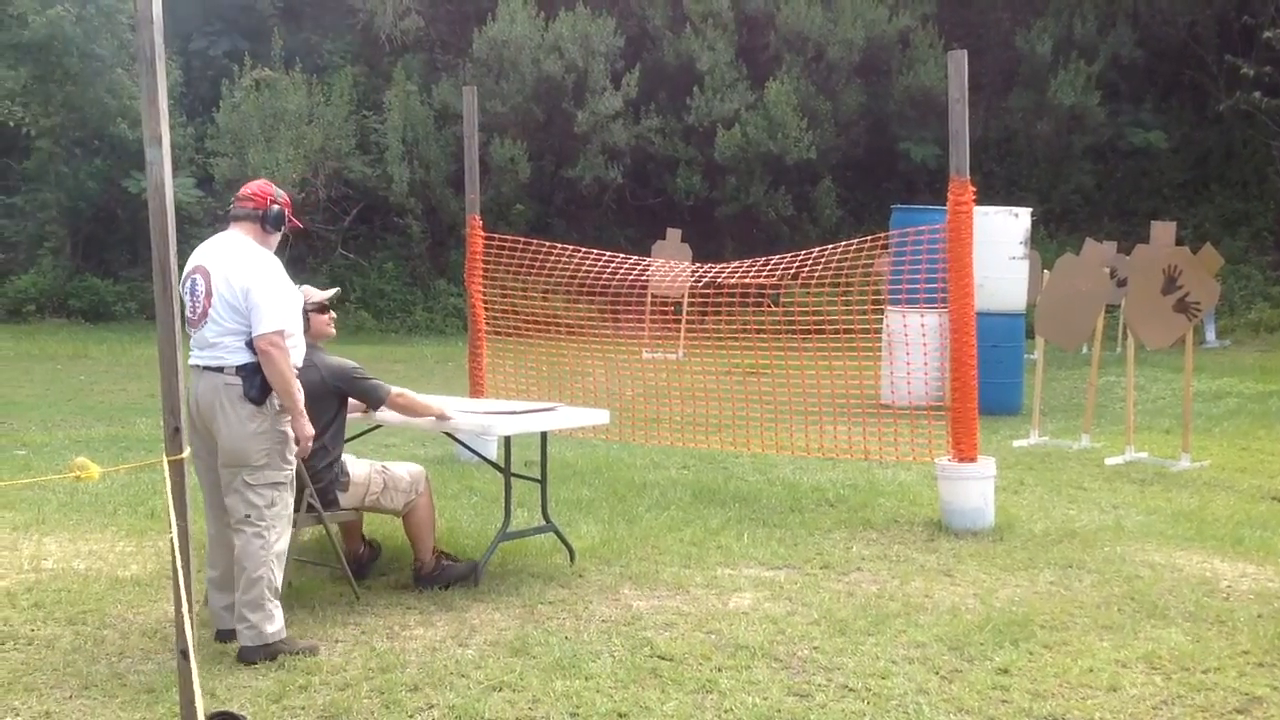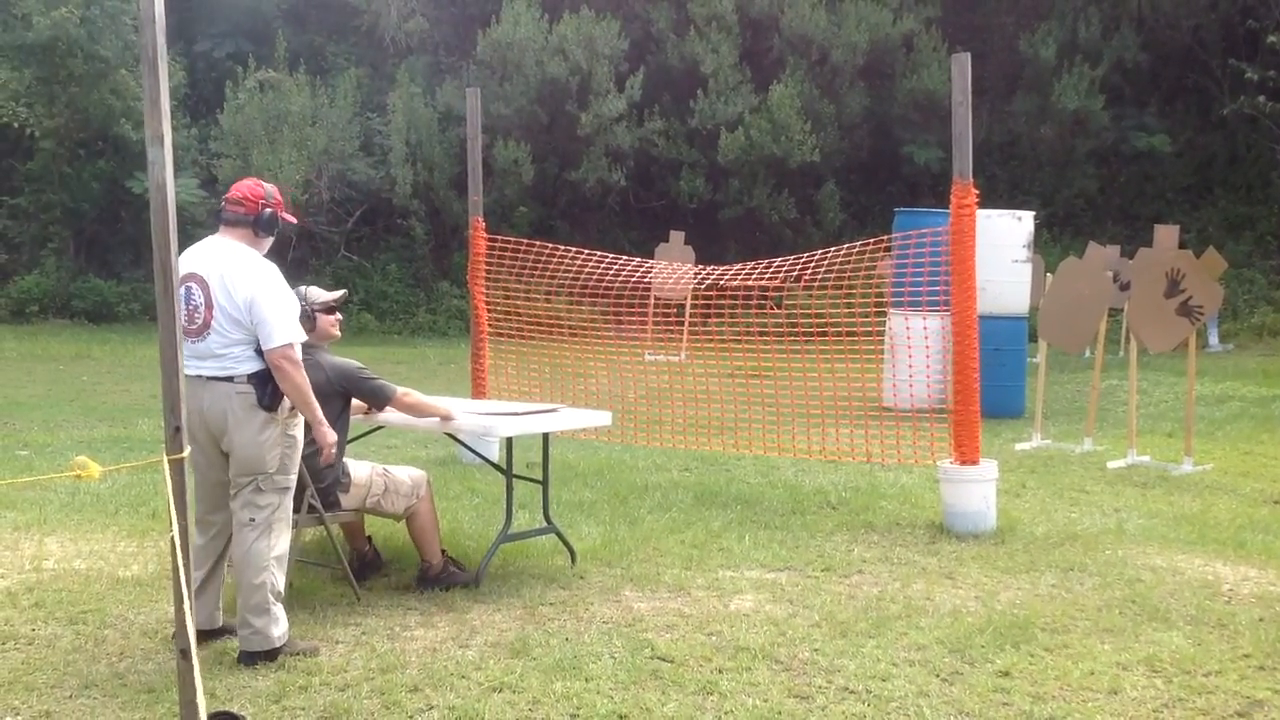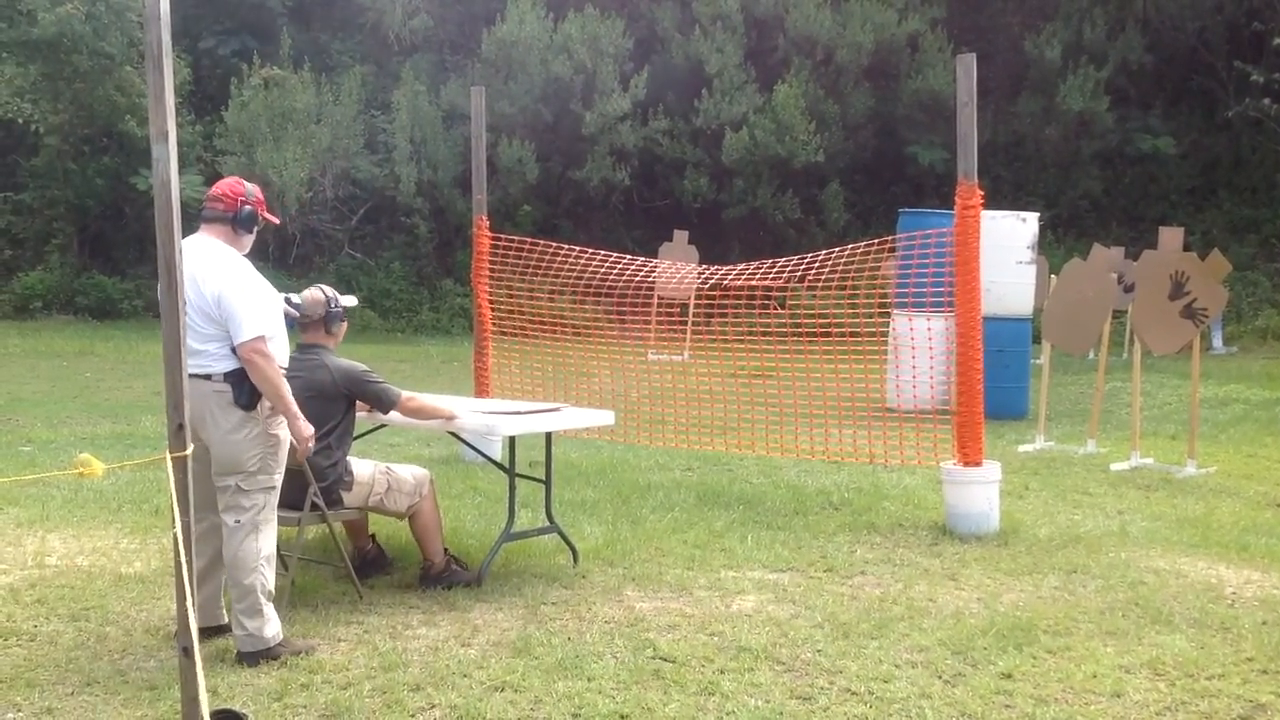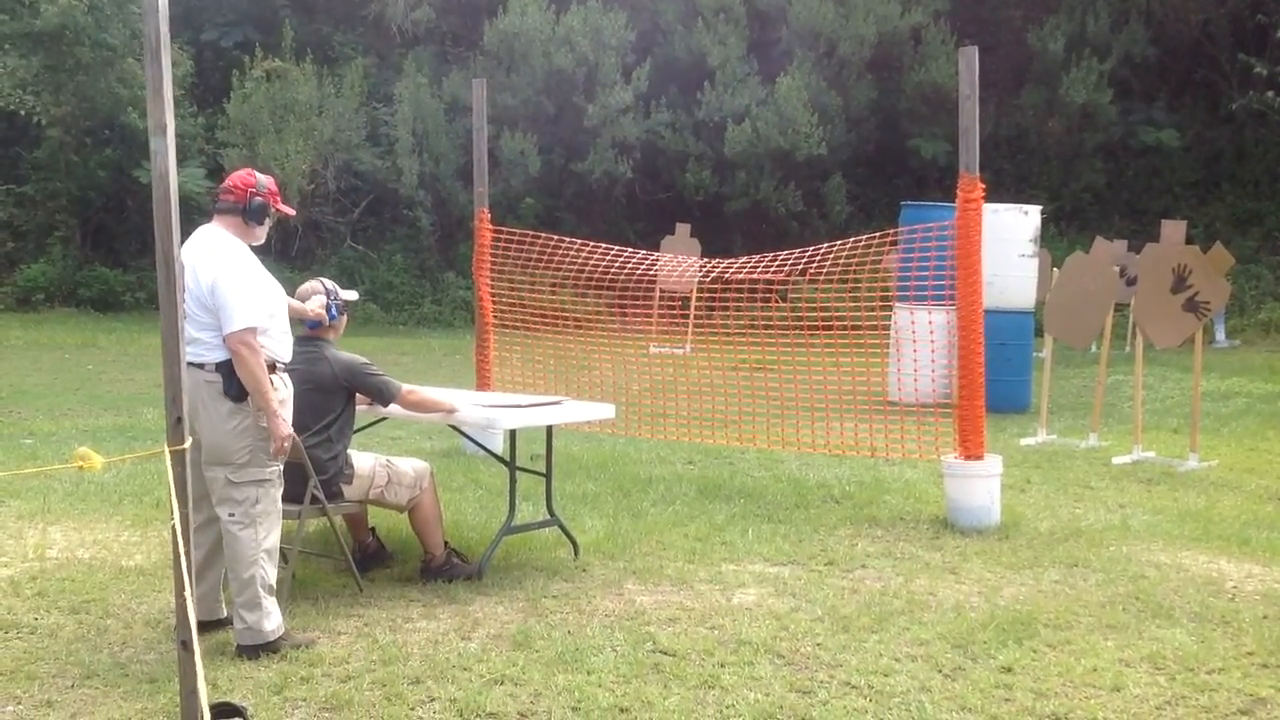
dt=1s
person 1, frame 1
left shoulder: (201, 255)
right shoulder: (259, 263)
right elbow: (269, 345)
right wrist: (298, 415)
left hip: (203, 387)
right hip: (248, 396)
left knee: (224, 513)
right knee: (262, 518)
left ankle: (229, 618)
right ankle: (260, 635)
person 1, frame 2
left shoulder: (189, 260)
right shoulder: (257, 273)
right elbow: (282, 358)
right wrist: (319, 423)
left hip: (197, 395)
right hip: (251, 403)
left knee: (212, 516)
right knee: (259, 522)
left ankle: (200, 618)
right ankle: (262, 639)
person 1, frame 3
left shoulder: (181, 255)
right shoulder: (231, 270)
right elbow: (254, 354)
left wrist: (267, 312)
right wrist: (293, 416)
left hip: (193, 392)
right hip: (236, 401)
left knee: (203, 513)
right knee: (248, 520)
left ankle: (203, 616)
right ankle: (258, 638)
person 1, frame 4
left shoulder: (201, 243)
right shoulder: (230, 259)
right elbow: (243, 345)
left wrist: (301, 309)
right wrist: (273, 414)
left hip: (202, 383)
right hip: (236, 392)
left knee: (208, 505)
right knee: (251, 512)
left ankle: (202, 609)
right ankle: (259, 631)
person 2, frame 1
right shoulder: (333, 369)
right elbow: (398, 399)
left wrist: (362, 403)
right wrist: (438, 411)
right hip: (319, 485)
left knee: (348, 463)
right knee: (414, 478)
left ankle: (358, 556)
right ankle: (429, 567)
person 2, frame 2
right shoulder: (338, 369)
right elbow: (404, 399)
left wrist: (365, 404)
right wrist: (445, 412)
right hip: (320, 488)
left knee: (352, 469)
right knee: (416, 483)
left ankle: (362, 557)
right ankle: (435, 569)
person 2, frame 3
left shoulder: (282, 366)
right shoulder: (343, 371)
right elbow: (408, 404)
left wrist: (361, 403)
right wrist: (448, 412)
left hip: (284, 485)
right hip: (323, 487)
left knee: (350, 466)
right knee: (419, 482)
left ankle: (365, 555)
right ankle: (437, 568)
person 2, frame 4
right shoulder: (344, 364)
right elbow: (408, 397)
left wrist: (364, 395)
right wrist: (450, 406)
left hip: (286, 477)
right hip: (323, 479)
left knee: (351, 464)
right knee: (419, 475)
left ankle: (366, 549)
right ankle: (438, 561)
